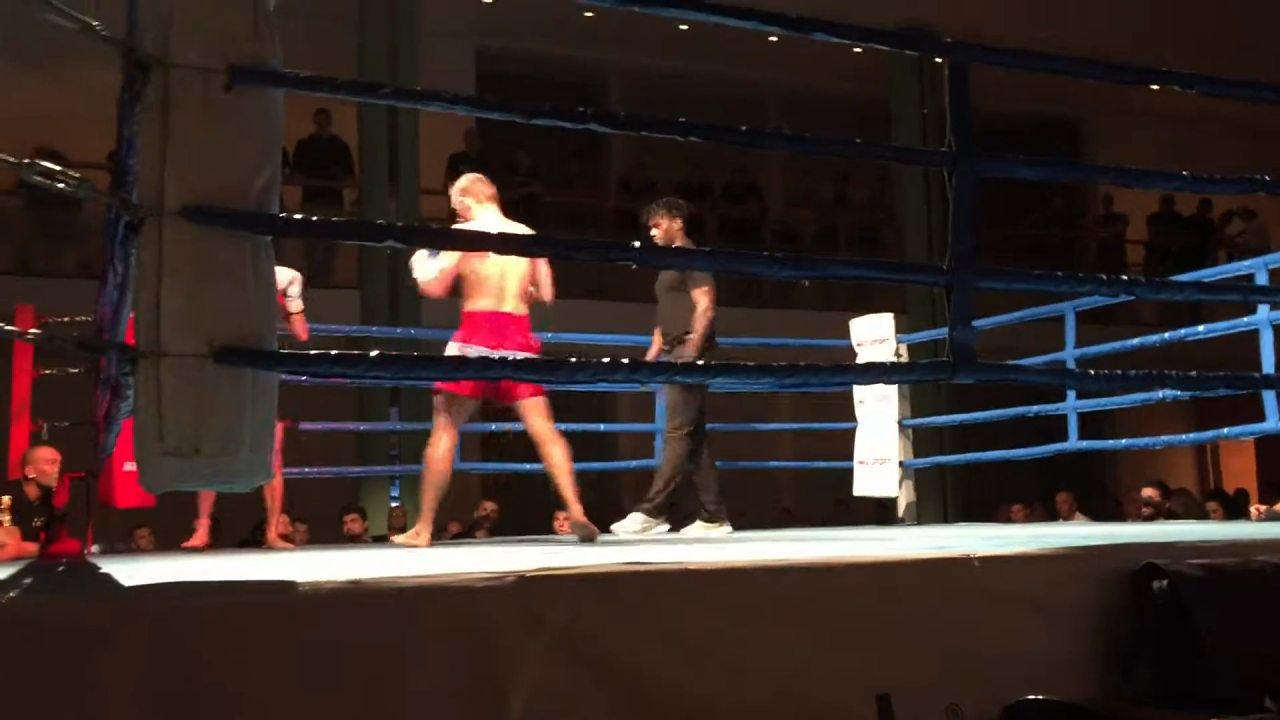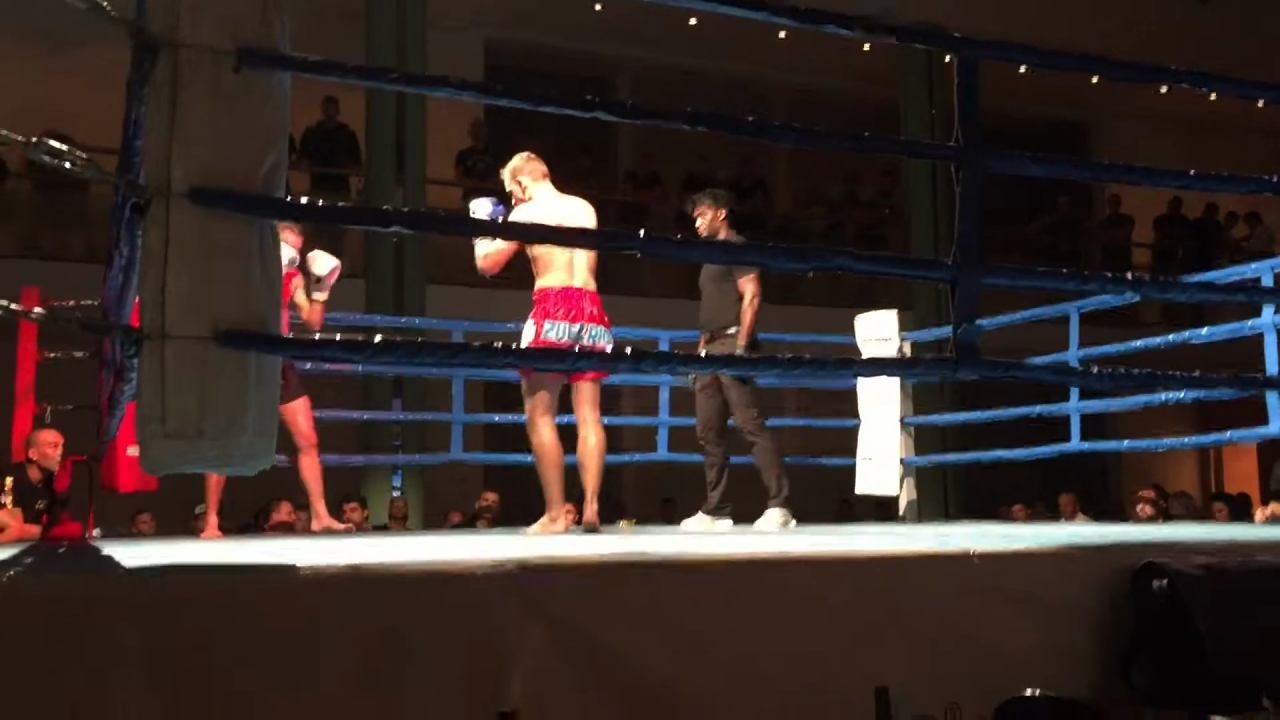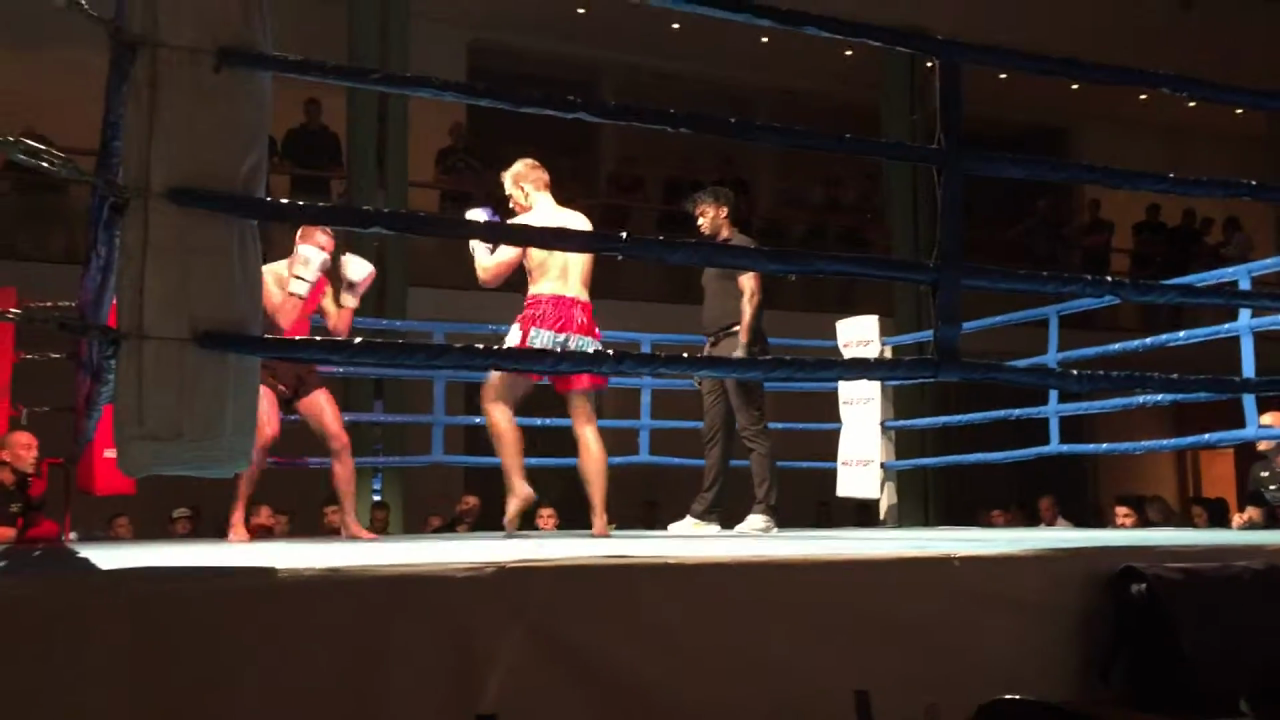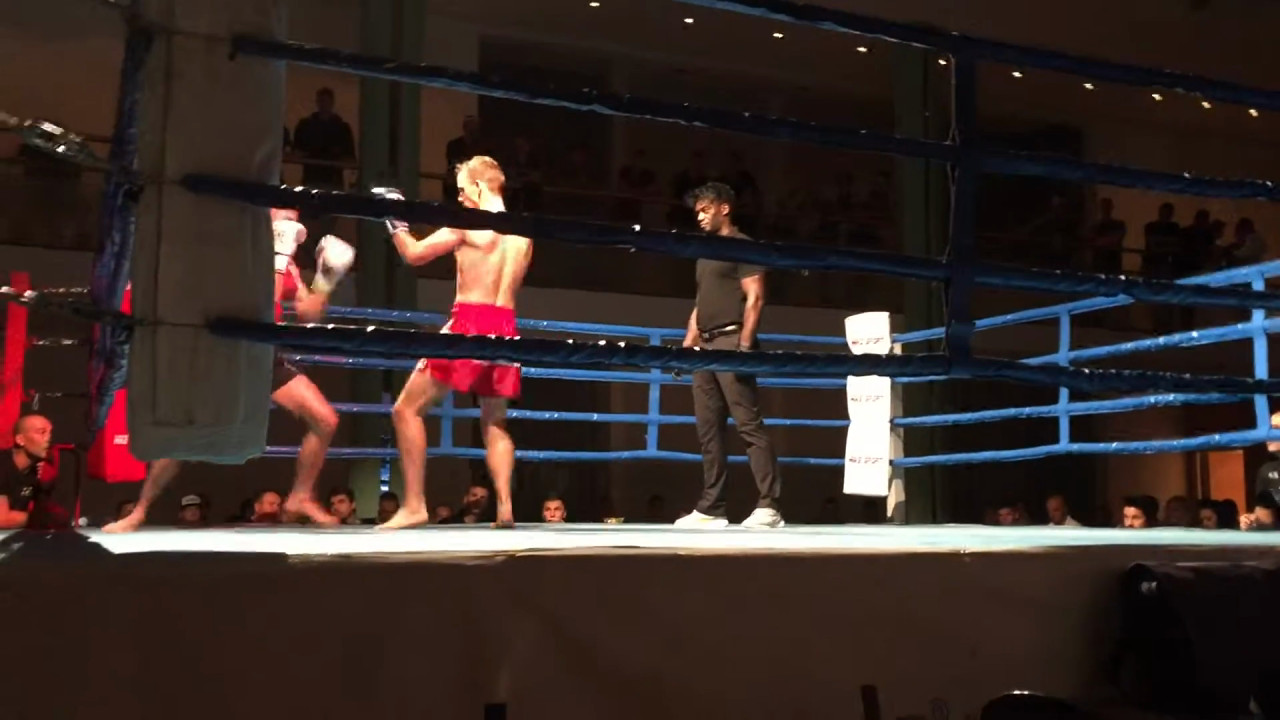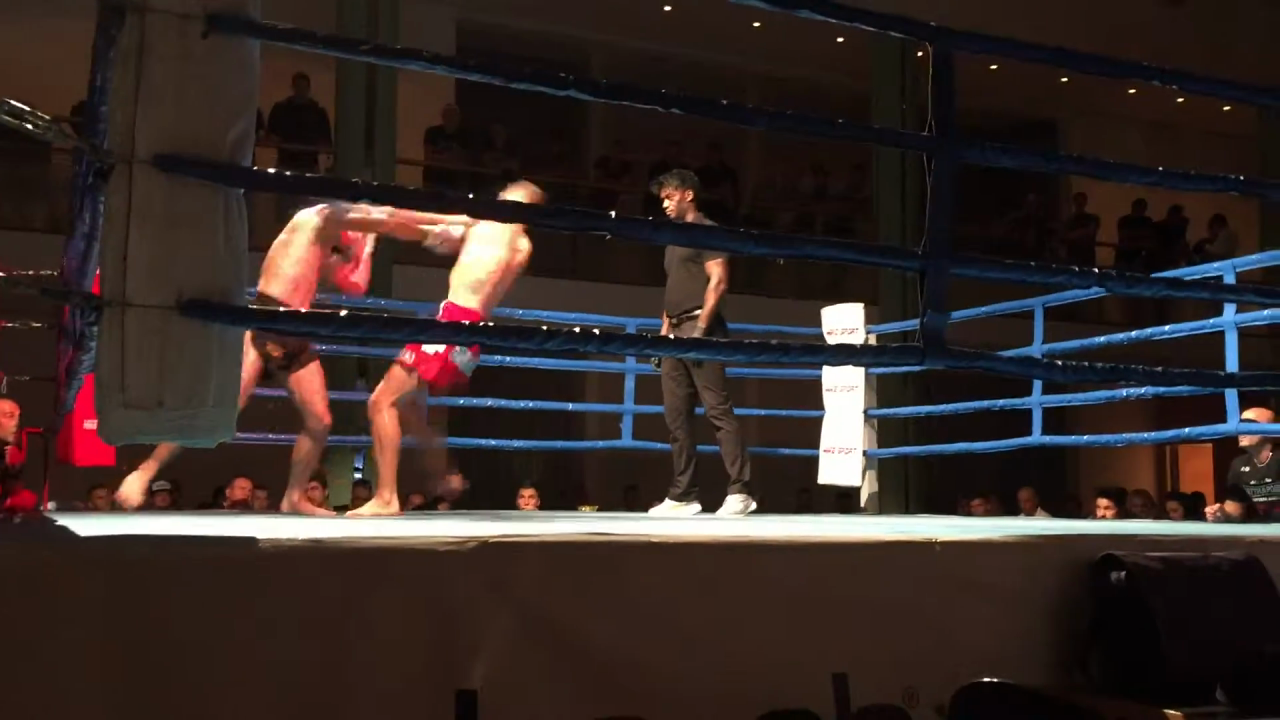
dt=0.5s
person 1, frame 1
left shoulder: (463, 233)
right shoulder: (527, 235)
left elbow: (433, 288)
right elbow: (547, 295)
left wrist: (423, 269)
left hip: (475, 335)
right hip: (517, 335)
left knee: (444, 433)
right knee: (544, 432)
left ankle: (423, 527)
right ankle: (575, 511)
person 1, frame 2
left shoulder: (527, 212)
right shoulder: (586, 208)
left elbow: (487, 263)
left hip: (552, 311)
right hip: (590, 311)
left knee: (541, 417)
right knee: (588, 416)
left ankle: (555, 514)
right ankle: (590, 504)
person 1, frame 3
left shoulder: (526, 222)
right shoulder: (581, 221)
left elbow: (488, 276)
left wrist: (478, 238)
left hip: (542, 318)
right hip: (581, 322)
left knee: (495, 401)
right knee: (585, 425)
left ankle: (517, 487)
right ankle: (599, 519)
person 1, frame 4
left shoulder: (470, 224)
right shoulder: (521, 231)
left elbow: (415, 254)
left wrist: (395, 220)
left hip: (470, 327)
right hip: (503, 330)
left knee: (406, 411)
right knee: (493, 427)
left ankle: (414, 506)
right ankle: (505, 506)
person 1, frame 5
left shoulder: (493, 223)
right shoulder: (522, 245)
left hip: (455, 324)
right hip: (467, 327)
left knee: (383, 403)
right knee: (408, 403)
left ankle: (385, 498)
right ankle: (444, 476)
person 2, frame 1
right shoulder: (669, 265)
left elbow: (706, 308)
left wrist: (691, 354)
right wrist: (650, 357)
left hip: (691, 353)
right hip: (677, 355)
left knee: (678, 432)
right knee: (692, 437)
left ankle: (652, 511)
right ankle: (714, 516)
person 2, frame 2
left shoulder: (738, 248)
right shoulder: (711, 258)
left elbow: (752, 298)
left wrist: (741, 347)
right wrist: (699, 354)
left hip: (734, 345)
right hip: (713, 349)
left knee: (750, 424)
right knee: (708, 432)
left ankle: (779, 506)
right ankle: (715, 509)
person 2, frame 3
left shoulder: (741, 246)
left elbow: (752, 295)
left wrist: (742, 344)
right wrist: (705, 354)
left hip: (738, 345)
right hip: (717, 349)
left knee: (752, 429)
right knee: (714, 434)
left ankle: (763, 512)
right ankle: (704, 513)
person 2, frame 4
left shoulder: (742, 246)
right shoulder: (705, 255)
left elbow: (755, 298)
left wrist: (745, 346)
right wrist: (685, 347)
left hip: (731, 342)
right hip: (706, 348)
left knee: (748, 424)
right knee: (708, 430)
left ankle: (768, 506)
right ankle: (710, 508)
person 2, frame 5
left shoulder: (707, 231)
right shoulder: (675, 241)
left elbow: (718, 281)
left wrist: (700, 328)
right wrist: (663, 336)
left hip: (699, 329)
right hip: (676, 334)
left knee: (717, 409)
right knee: (676, 416)
left ankle: (739, 491)
right ankle: (682, 495)
person 3, frame 1
left shoulder: (275, 300)
left elbow: (302, 336)
left wrist: (294, 298)
left knee: (273, 461)
left ankle: (273, 533)
right ankle: (203, 527)
person 3, frame 2
left shoulder: (293, 276)
left elbow: (314, 323)
left wrist: (319, 286)
left hip: (281, 362)
left knee: (307, 440)
left ankle: (321, 516)
right ankle: (212, 521)
person 3, frame 3
left shoulder: (321, 281)
right shoulder: (269, 274)
left elbow: (339, 330)
right elbow: (282, 322)
left wrist: (352, 292)
right wrist: (302, 277)
left hip: (300, 366)
right hip: (266, 364)
left knee: (339, 441)
right knee: (266, 434)
left ankle: (350, 522)
right ankle: (238, 517)
person 3, frame 4
left shoulder: (287, 266)
left elbow: (310, 313)
left wrist: (326, 277)
right wrist: (282, 254)
left hip: (269, 358)
left knee: (326, 419)
left ankle: (301, 497)
right ankle: (139, 512)
person 3, frame 5
left shoulder: (327, 251)
right shoulder: (321, 217)
left elbow: (355, 287)
right elbow: (386, 218)
left wrist: (366, 244)
right wrist: (446, 221)
left hip: (294, 331)
left knee: (320, 422)
left ankle: (295, 497)
right ankle: (146, 471)
